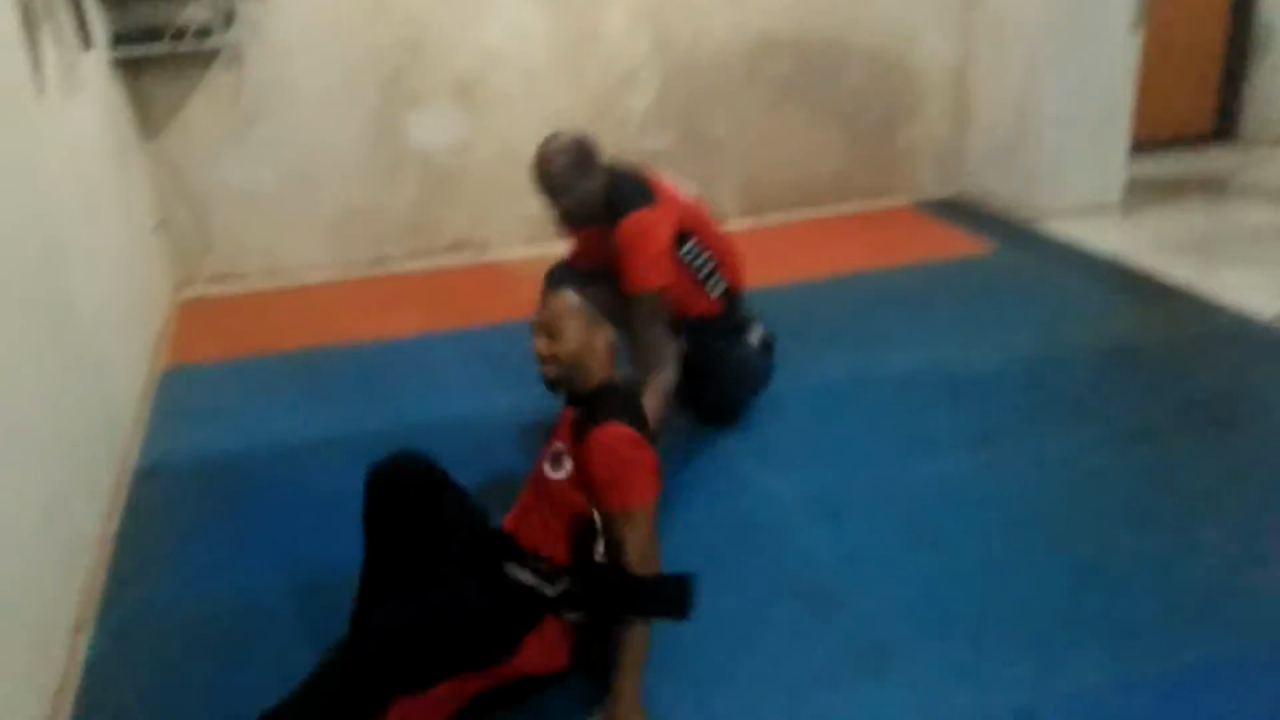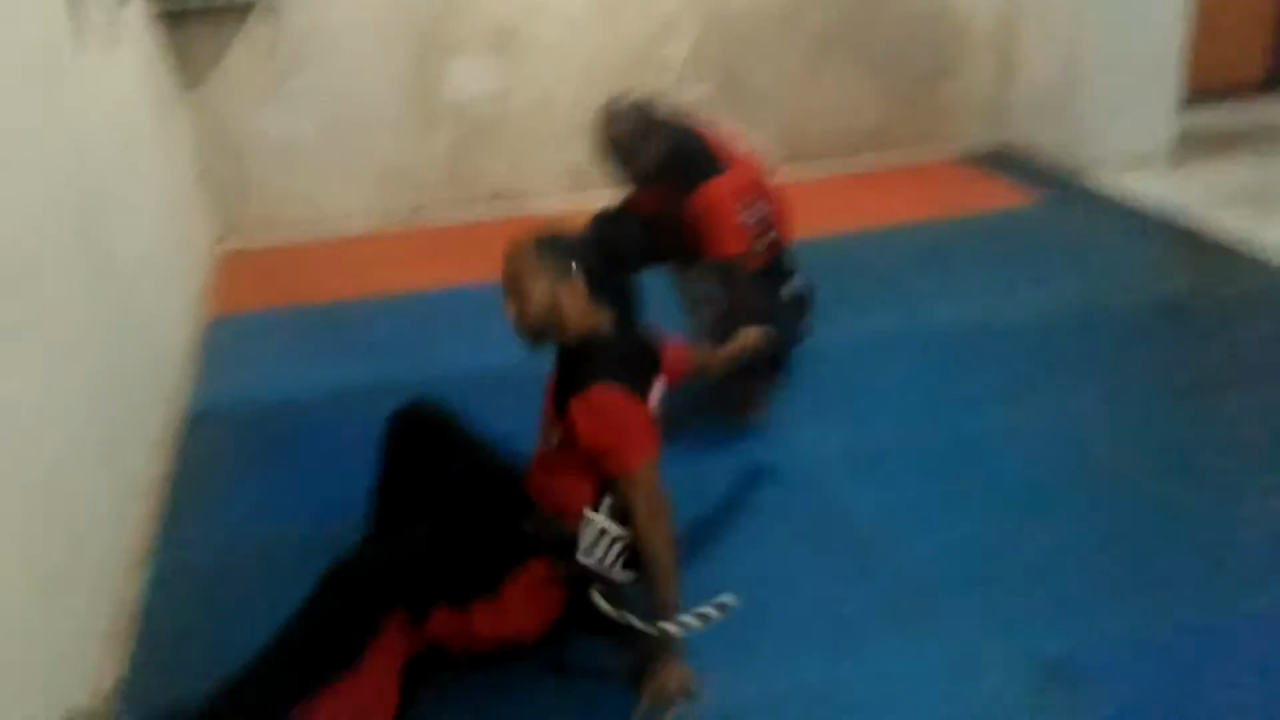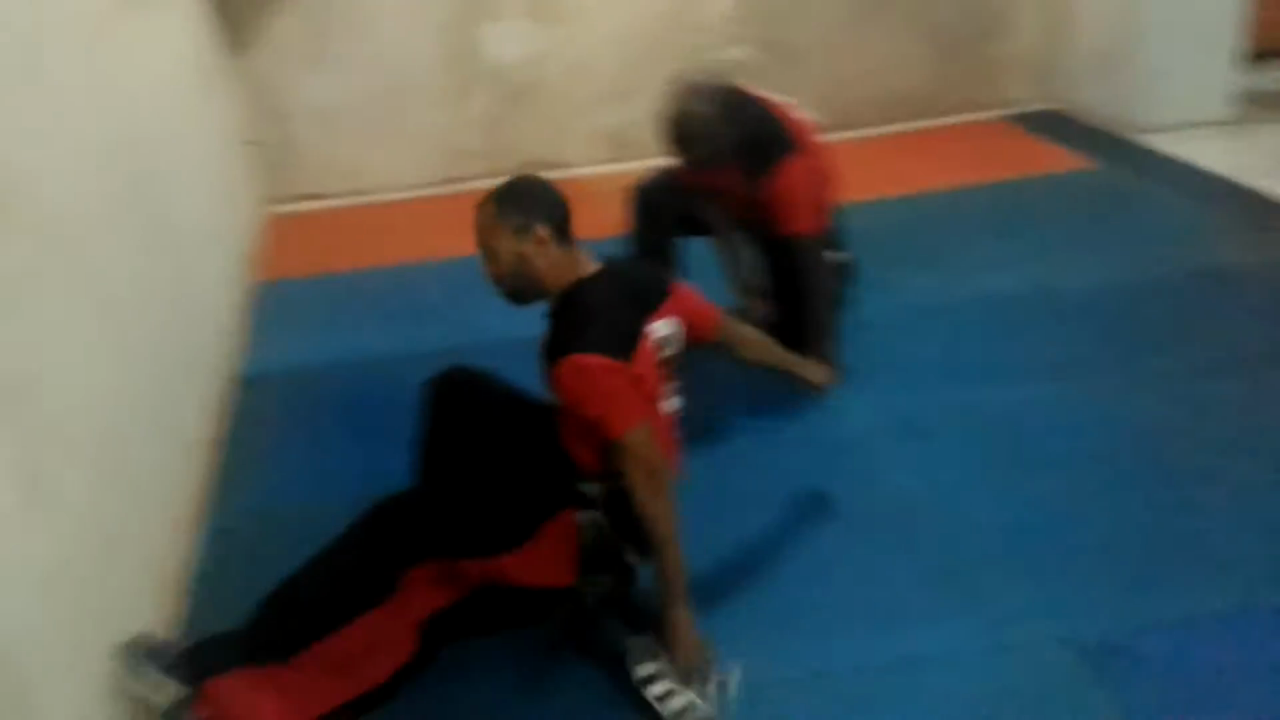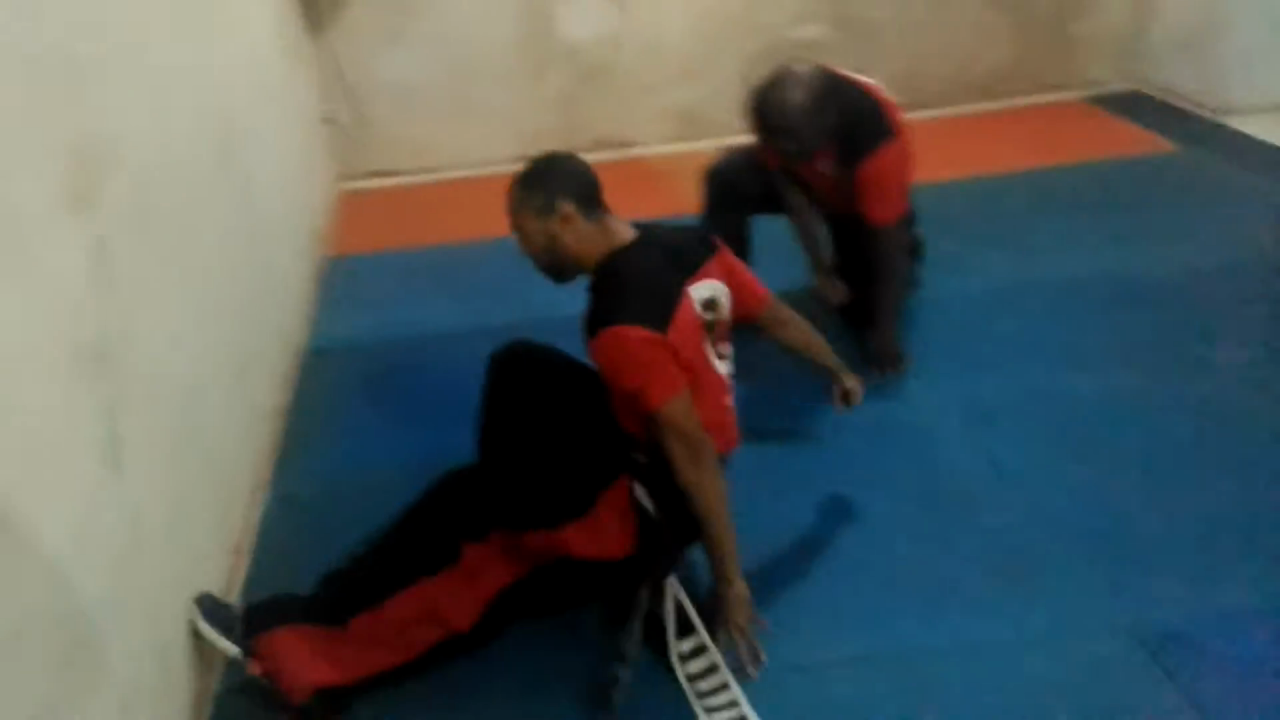
dt=0.1s
person 1, frame 1
left shoulder: (613, 435)
right shoulder: (589, 406)
left elbow: (640, 566)
left hip: (541, 603)
right hip: (512, 561)
left knee: (385, 652)
right knee: (402, 477)
person 1, frame 2
left shoulder: (600, 394)
right shoulder: (630, 345)
left elbow: (650, 511)
right elbow: (686, 364)
left wrist: (667, 647)
left hip: (551, 569)
right hip: (535, 514)
left knee: (366, 584)
right knee: (417, 427)
person 1, frame 3
left shoulder: (587, 353)
right shoulder: (646, 284)
left elbow: (647, 476)
right elbow: (731, 332)
left wrist: (677, 614)
right wrist: (802, 367)
left hip: (593, 521)
right hip: (580, 476)
left knee: (401, 536)
right knee: (459, 392)
person 1, frame 4
left shoulder: (624, 326)
right shoulder: (690, 248)
left elbow: (686, 446)
right elbow: (774, 314)
left wrist: (730, 579)
right wrist: (837, 370)
left hip: (655, 500)
left knee: (462, 510)
right knee: (517, 368)
person 2, frame 1
left shoulder: (640, 216)
right shoulder: (582, 209)
left elbow: (647, 310)
right elbow: (592, 266)
left wrist: (651, 391)
left hip: (702, 296)
right hip: (651, 281)
left knee: (720, 405)
right knee: (563, 283)
left ankle: (753, 346)
person 2, frame 2
left shoulder: (711, 179)
right shoulder: (647, 160)
left elbow: (738, 273)
right elbow: (647, 211)
left hip: (749, 251)
right hip: (692, 227)
right knee: (610, 233)
left ankle: (790, 297)
person 2, frame 3
left shoulder: (784, 156)
right shoulder: (693, 125)
left elbow: (809, 254)
right elbow: (707, 201)
left wrist: (821, 343)
right wrist: (744, 280)
left hip: (792, 217)
right hip: (735, 199)
left knee: (799, 330)
right knee: (653, 200)
left ankle: (833, 266)
person 2, frame 4
left shoulder: (875, 139)
right shoulder: (772, 106)
left elbow: (887, 241)
right elbow: (785, 181)
left wrist: (886, 329)
right wrist: (820, 261)
left hip: (863, 204)
right hip: (802, 177)
left knee: (863, 312)
right knee: (726, 179)
